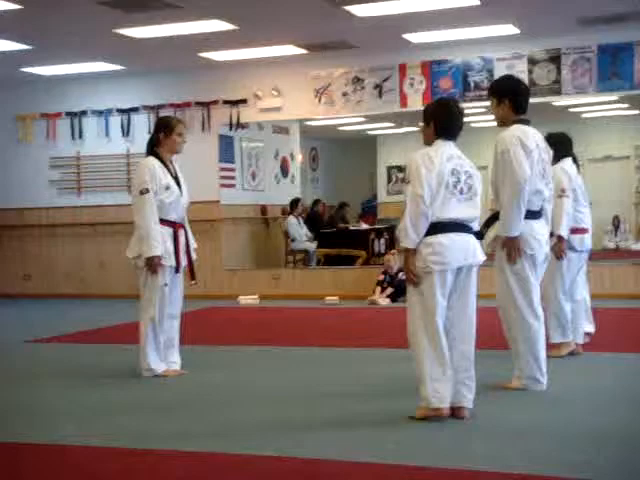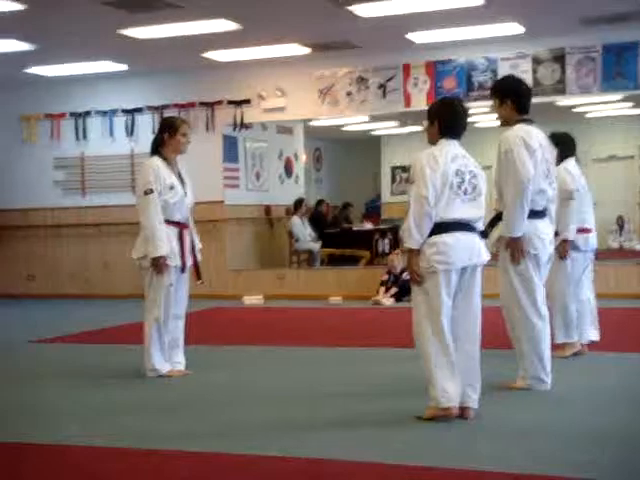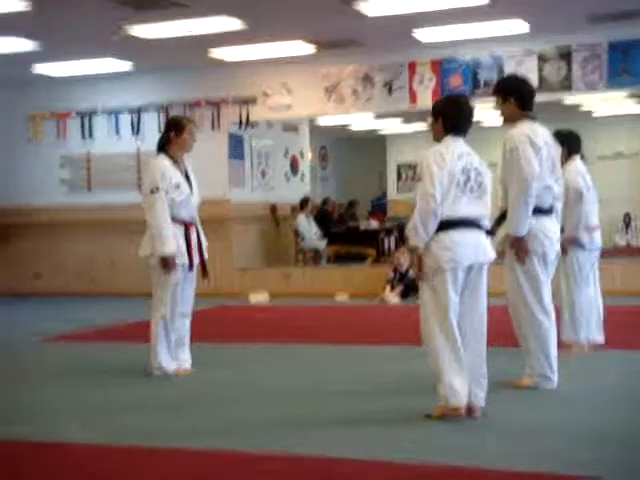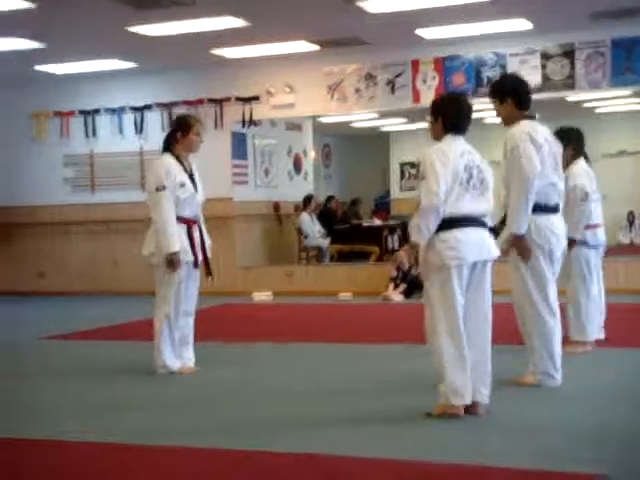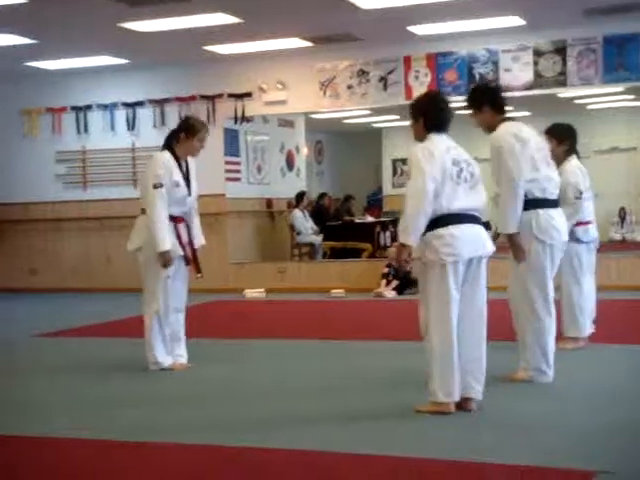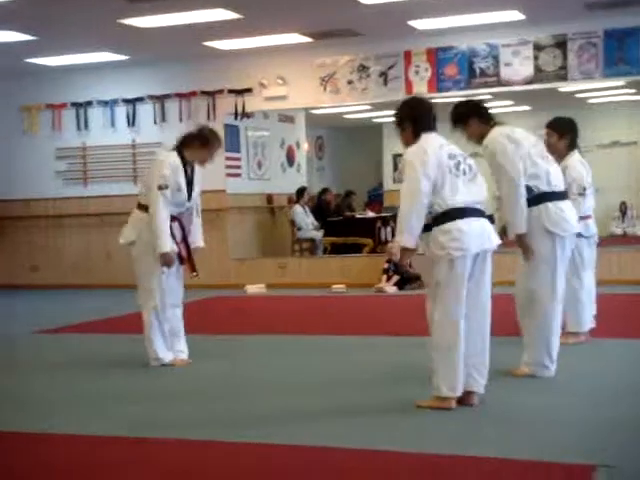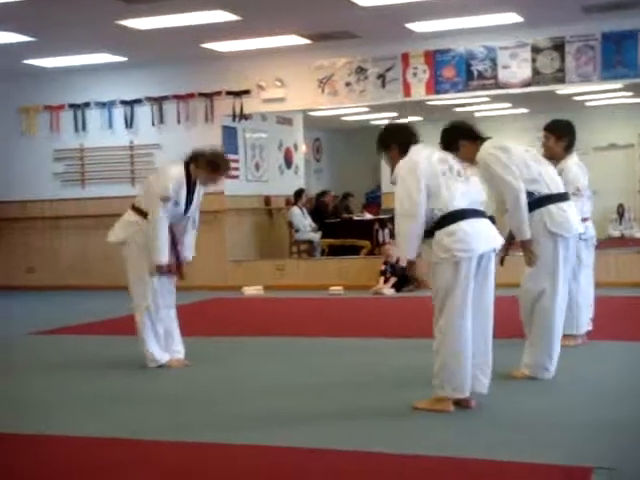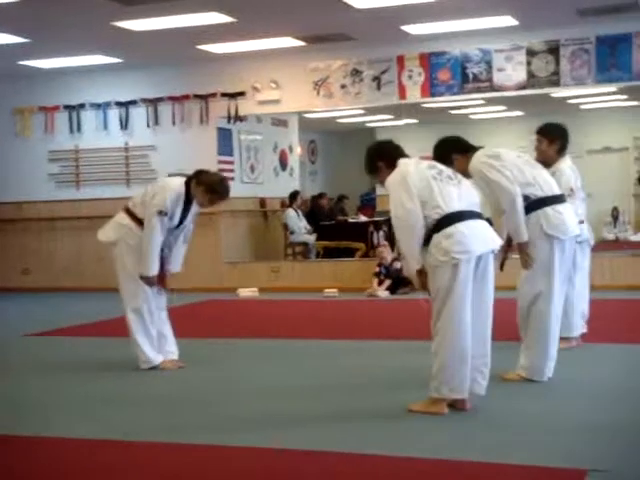
dt=0.1s
person 1, frame 1
left shoulder: (425, 158)
right shoulder: (468, 165)
left elbow: (418, 207)
right elbow: (474, 212)
left wrist: (408, 252)
left hip: (435, 246)
right hip: (466, 246)
left knee: (427, 326)
right knee: (461, 326)
left ankle: (436, 400)
right ankle: (461, 400)
person 1, frame 2
left shoulder: (430, 158)
right shoulder: (473, 164)
left elbow: (422, 208)
right elbow: (478, 211)
left wrist: (412, 252)
left hip: (439, 247)
right hip: (471, 246)
left knee: (433, 325)
right knee: (466, 326)
left ankle: (445, 399)
right ankle: (467, 400)
person 1, frame 3
left shoulder: (436, 155)
right shoulder: (478, 161)
left elbow: (428, 205)
right elbow: (482, 207)
left wrist: (418, 246)
left hip: (446, 244)
right hip: (477, 243)
left knee: (441, 323)
right knee: (471, 324)
left ankle: (454, 398)
right ankle: (473, 399)
person 1, frame 4
left shoulder: (438, 153)
right shoulder: (478, 159)
left elbow: (432, 203)
right elbow: (484, 204)
left wrist: (419, 242)
left hip: (449, 242)
right hip: (480, 241)
left knee: (446, 321)
right knee: (477, 321)
left ankle: (455, 397)
right ankle: (477, 396)
person 1, frame 5
left shoulder: (424, 152)
right shoulder: (462, 155)
left elbow: (420, 199)
right elbow: (477, 199)
left wrist: (406, 243)
left hip: (445, 240)
right hip: (476, 236)
left knee: (440, 320)
right knee: (471, 318)
left ankle: (444, 396)
right ankle: (468, 393)
person 1, frame 6
left shoulder: (418, 152)
right shoulder: (455, 150)
left elbow: (414, 200)
right elbow: (479, 194)
left wrist: (406, 245)
left hip: (452, 234)
right hip: (481, 230)
left knee: (447, 315)
right knee: (475, 313)
left ankle: (447, 392)
right ankle: (471, 387)
person 1, frame 7
left shoulder: (407, 166)
right shoulder: (443, 159)
left elbow: (411, 213)
right elbow: (475, 197)
left wrist: (410, 256)
left hip: (456, 239)
right hip: (484, 232)
left knee: (451, 319)
right knee: (476, 317)
left ankle: (446, 394)
right ankle: (468, 390)
person 1, frame 8
left shoulder: (398, 178)
right shoulder: (433, 169)
left elbow: (408, 225)
left wrist: (418, 267)
left hip: (453, 240)
right hip: (480, 234)
left knee: (450, 322)
right knee: (475, 319)
left ankle: (442, 396)
right ankle: (464, 393)
person 2, frame 1
left shoulder: (510, 137)
right shoulder: (536, 137)
left elbow: (517, 186)
right elbow: (546, 189)
left wrist: (511, 233)
right wrist: (543, 229)
left hip: (519, 229)
right hip: (536, 228)
left knee: (519, 307)
right knee: (526, 305)
left ankle: (531, 377)
right ankle: (530, 373)
person 2, frame 2
left shoulder: (513, 137)
right shoulder: (539, 137)
left elbow: (520, 186)
right elbow: (549, 189)
left wrist: (514, 233)
right wrist: (546, 229)
left hip: (522, 230)
right hip: (540, 228)
left knee: (523, 306)
right knee: (530, 305)
left ankle: (535, 377)
right ankle: (534, 372)
person 2, frame 3
left shoulder: (518, 135)
right shoulder: (544, 134)
left elbow: (524, 184)
right elbow: (556, 186)
left wrist: (517, 232)
right wrist: (533, 225)
left hip: (529, 227)
right hip: (547, 224)
left knee: (529, 304)
right knee: (536, 302)
left ankle: (542, 374)
right ankle: (541, 370)
person 2, frame 4
left shoulder: (519, 134)
right shoulder: (544, 132)
left elbow: (525, 183)
left wrist: (517, 231)
left hip: (534, 226)
right hip: (552, 223)
left knee: (534, 302)
right knee: (542, 300)
left ankle: (545, 372)
right ankle: (544, 367)
person 2, frame 5
left shoulder: (503, 135)
right shoulder: (525, 130)
left elbow: (513, 184)
left wrist: (510, 230)
left hip: (535, 221)
right hip: (550, 217)
left knee: (531, 297)
right knee: (537, 295)
left ankle: (537, 368)
right ankle: (536, 363)
person 2, frame 6
left shoulder: (495, 140)
right shoulder: (514, 133)
left elbow: (513, 185)
left wrist: (517, 230)
right wrist: (511, 223)
left hip: (544, 216)
right hip: (559, 210)
left knee: (539, 291)
right knee: (546, 291)
left ankle: (539, 363)
right ankle: (539, 358)
person 2, frame 7
left shoulder: (487, 155)
right shoulder: (503, 147)
left elbow: (515, 192)
left wrist: (523, 236)
right wrist: (512, 235)
left hip: (550, 220)
right hip: (563, 214)
left knee: (541, 293)
right knee: (550, 292)
left ankle: (538, 364)
right ankle: (541, 360)
person 2, frame 8
left shoulder: (480, 163)
right shoulder: (496, 156)
left elbow: (510, 196)
left wrist: (520, 240)
right wrist: (509, 240)
left hip: (545, 221)
right hip: (560, 216)
left knee: (538, 295)
right knee: (548, 296)
left ankle: (534, 367)
right ankle: (537, 363)
person 3, frame 1
left shoulder: (173, 168)
right shoulder: (148, 167)
right elbow: (145, 214)
left wrist: (188, 245)
right wrist: (152, 252)
left hip: (174, 244)
right hip: (157, 244)
left knee: (172, 307)
right knee: (156, 306)
left ankle: (168, 361)
right ankle: (153, 365)
person 3, frame 2
left shoulder: (177, 168)
right shoulder: (152, 168)
right elbow: (150, 214)
left wrist: (193, 245)
right wrist: (158, 252)
left hip: (179, 244)
right hip: (162, 244)
left knee: (177, 307)
right knee: (161, 306)
left ankle: (173, 362)
right ankle: (157, 365)
person 3, frame 3
left shoulder: (185, 167)
right shoulder: (158, 167)
right elbow: (156, 212)
left wrist: (198, 243)
right wrist: (165, 250)
left hip: (187, 241)
right hip: (168, 242)
left knee: (183, 306)
right knee: (167, 304)
left ankle: (179, 360)
right ankle: (163, 363)
person 3, frame 4
left shoulder: (190, 166)
right shoulder: (163, 165)
right elbow: (162, 210)
left wrist: (202, 242)
right wrist: (171, 248)
left hip: (191, 240)
right hip: (173, 240)
left knee: (187, 304)
right knee: (171, 303)
left ankle: (183, 359)
right ankle: (168, 362)
person 3, frame 5
left shoulder: (188, 164)
right shoulder: (160, 163)
right elbow: (156, 207)
left wrist: (193, 241)
right wrist: (163, 247)
left hip: (177, 236)
right hip: (158, 237)
left knee: (177, 301)
right knee: (160, 299)
left ankle: (175, 355)
right ankle: (160, 359)
person 3, frame 6
left shoulder: (194, 168)
right shoulder: (167, 164)
left elbow: (193, 207)
right elbow: (158, 208)
left wrist: (194, 242)
right wrist: (164, 248)
left hip: (173, 231)
right hip: (149, 232)
left knee: (173, 296)
right knee: (158, 295)
left ankle: (176, 351)
right ankle: (161, 355)
person 3, frame 7
left shoulder: (196, 184)
right shoulder: (170, 178)
left elbow: (190, 221)
right elbow: (157, 220)
left wrist: (182, 256)
right wrist: (159, 259)
left hip: (160, 235)
right hip: (140, 233)
left knee: (165, 296)
right knee: (149, 296)
left ankle: (171, 350)
right ankle: (158, 355)
person 3, frame 8
left shoulder: (194, 199)
right shoulder: (170, 191)
left elbow: (182, 234)
right elbow: (152, 232)
left wrist: (168, 268)
right wrist: (149, 270)
left hip: (150, 239)
right hip: (131, 234)
left knee: (156, 299)
right knee: (140, 298)
left ankle: (166, 353)
right ankle: (151, 357)
person 4, frame 1
left shoulder: (558, 171)
right shoulder: (572, 171)
left elbow: (563, 203)
left wrist: (560, 237)
left hip: (567, 240)
right hip: (579, 239)
left knee: (556, 290)
right knee: (575, 291)
left ankle: (565, 339)
right ankle: (576, 340)
person 4, frame 2
left shoulder: (562, 171)
right shoulder: (574, 171)
left elbow: (571, 204)
left wrist: (565, 239)
left hip: (572, 241)
right hip: (585, 239)
left knee: (563, 290)
right knee: (581, 291)
left ankle: (570, 340)
right ankle: (581, 340)
person 4, frame 3
left shoulder: (571, 172)
right shoulder: (577, 170)
left elbow: (580, 208)
left wrist: (569, 238)
left hip: (579, 241)
right hip: (587, 239)
left knee: (575, 290)
right knee: (587, 290)
left ankle: (579, 340)
right ankle: (588, 338)
person 4, frame 4
left shoulder: (577, 172)
right shoulder: (579, 171)
left elbow: (582, 209)
left wrist: (570, 238)
left hip: (583, 239)
right hip: (590, 237)
left knee: (582, 289)
right knee: (591, 288)
left ankle: (584, 338)
right ankle: (589, 335)
person 4, frame 5
left shoulder: (571, 170)
right shoulder: (564, 169)
left elbow: (574, 206)
left hip: (575, 236)
right hip: (576, 235)
left knee: (573, 285)
right knee: (580, 284)
left ankle: (577, 335)
right ankle: (581, 331)
person 4, frame 6
left shoulder: (573, 165)
right shoulder: (564, 164)
left elbow: (577, 203)
left hip: (575, 231)
right hip: (576, 230)
left knee: (575, 280)
right knee: (580, 279)
left ankle: (578, 329)
right ankle: (581, 326)
person 4, frame 7
left shoulder: (570, 168)
right shoulder: (560, 167)
left elbow: (574, 205)
left knee: (572, 282)
right knee: (578, 282)
left ankle: (575, 332)
right ankle: (579, 328)
person 4, frame 8
left shoulder: (563, 171)
right shoulder: (554, 170)
left elbow: (568, 207)
left knee: (567, 285)
right knee: (574, 285)
left ankle: (570, 334)
right ankle: (574, 331)
